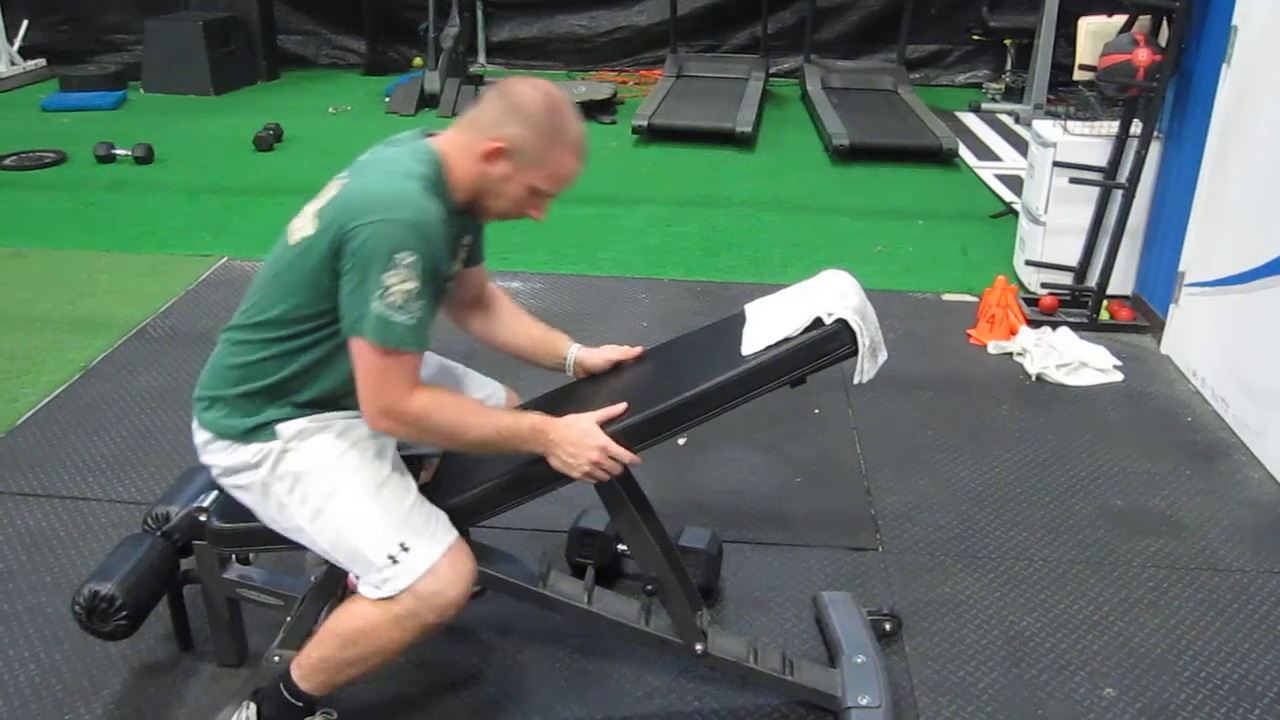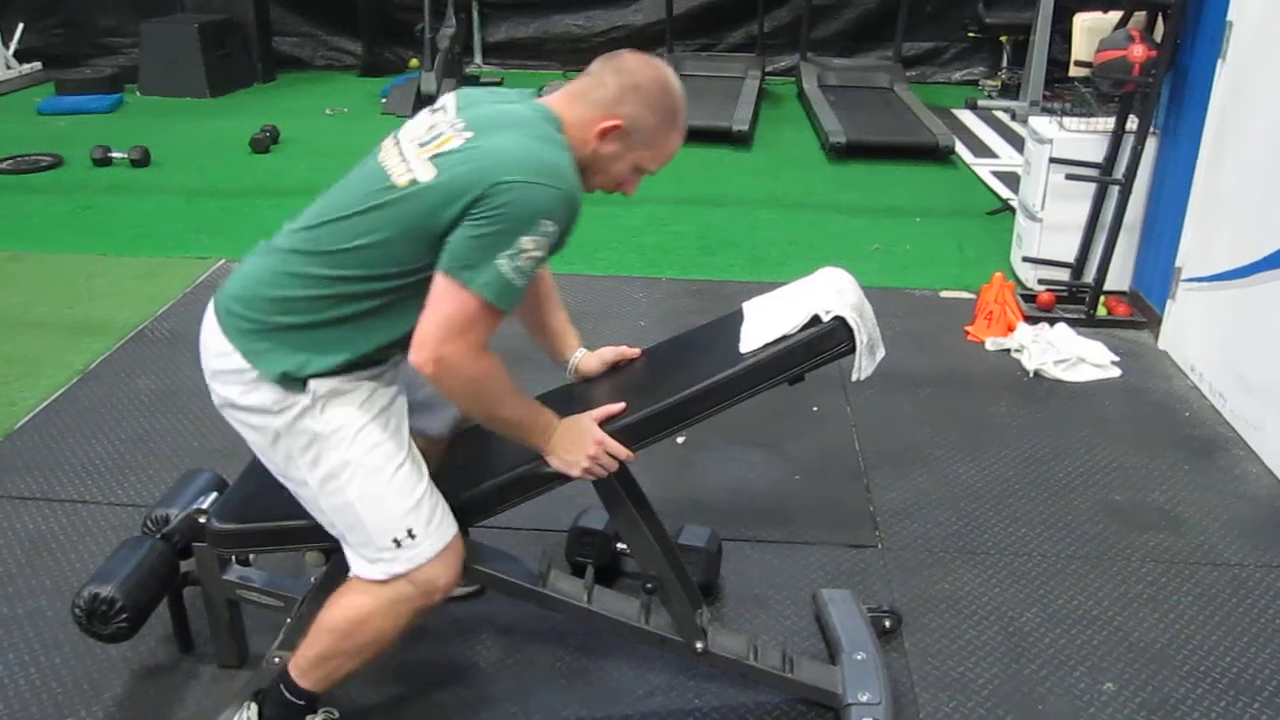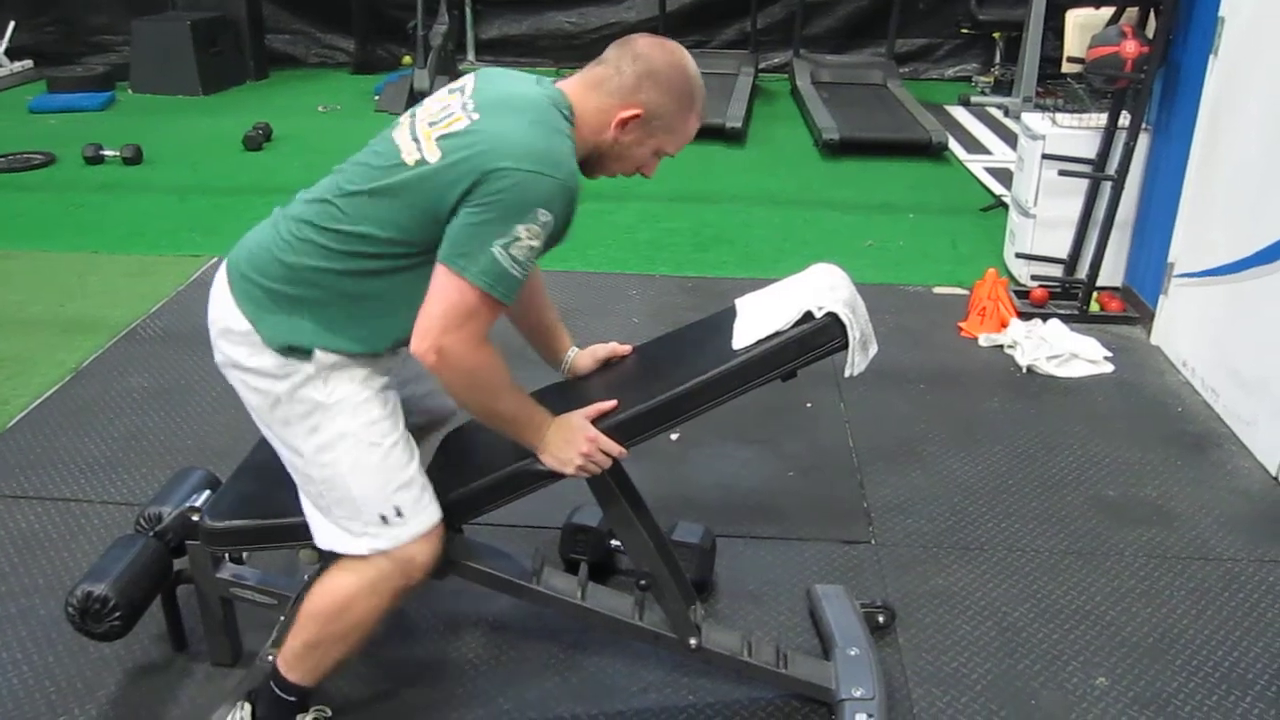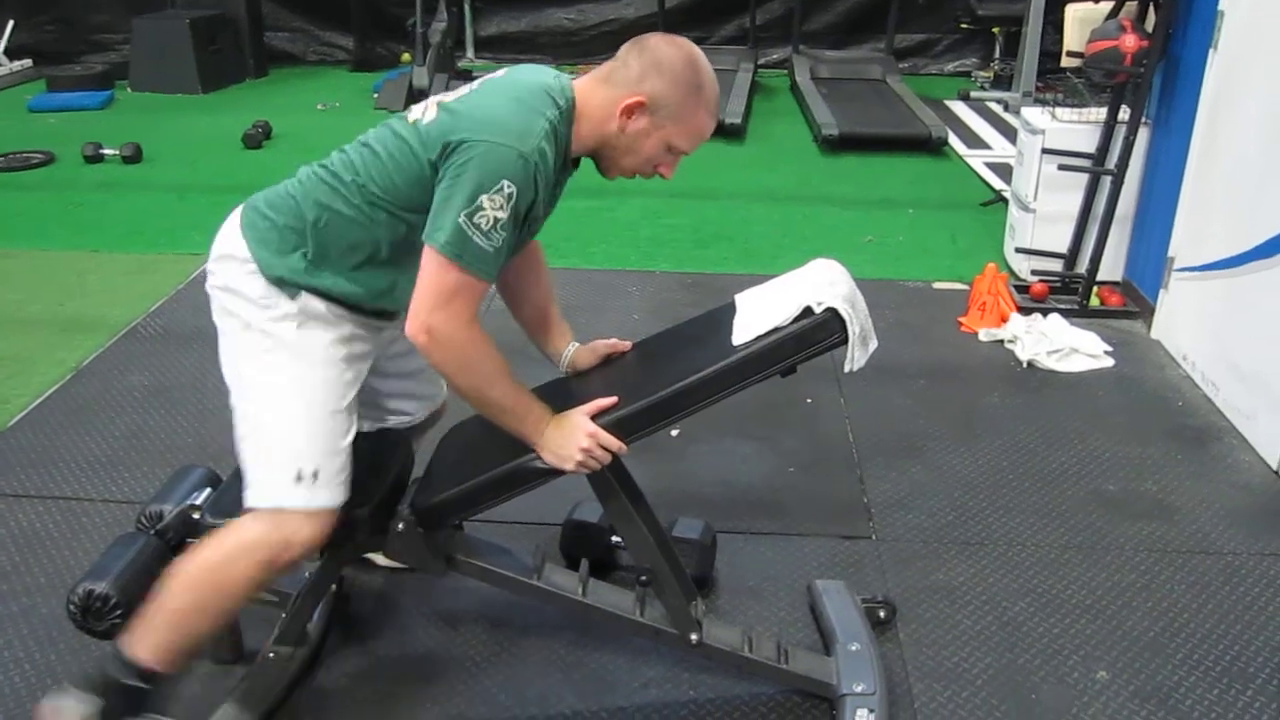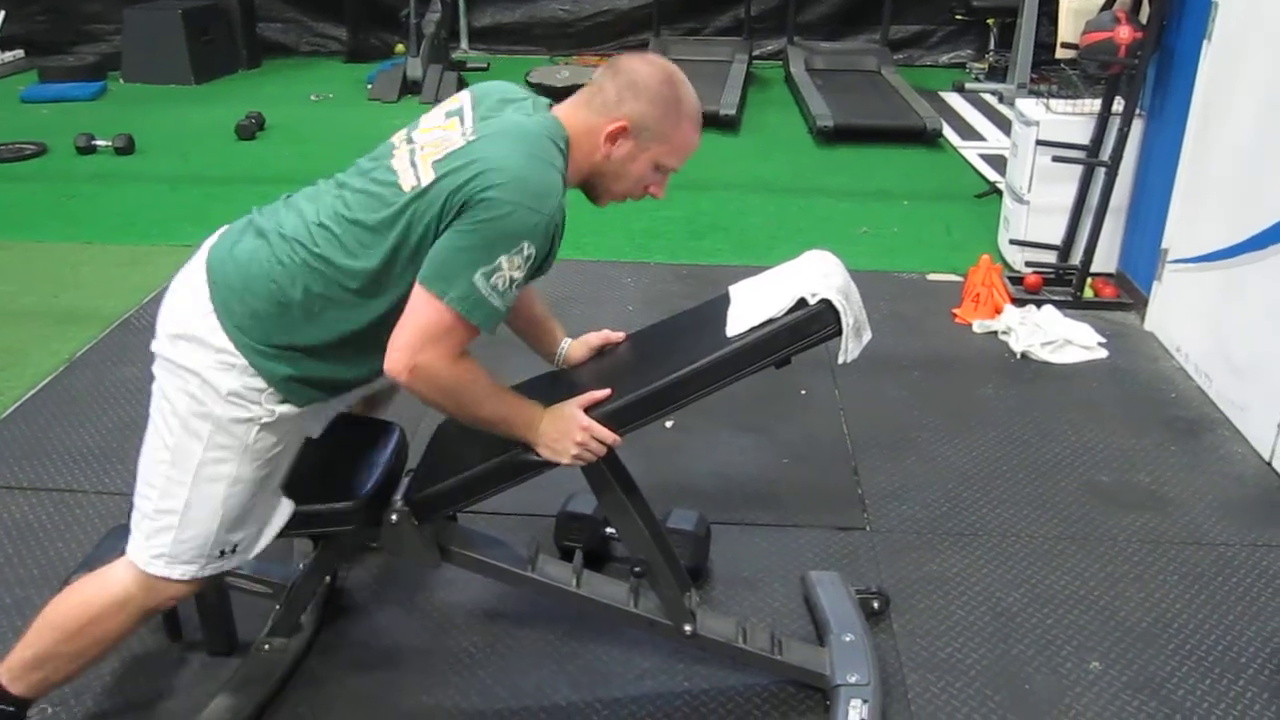
dt=0.3s
person 1, frame 1
left shoulder: (440, 170)
right shoulder: (396, 216)
left elbow: (474, 301)
right elbow: (391, 407)
left wrist: (574, 355)
right wrist: (546, 436)
right hip: (269, 428)
left knee: (498, 410)
right knee: (440, 584)
left ankle: (382, 557)
person 1, frame 2
left shoulder: (494, 105)
right shoulder: (542, 184)
right elbow: (442, 353)
left wrist: (575, 356)
right wrist: (550, 437)
left hip: (270, 308)
right hip: (277, 366)
left knee: (453, 411)
right knee: (423, 569)
left ankle: (376, 537)
person 1, frame 3
left shoulder: (510, 90)
right shoulder: (537, 171)
right elbow: (444, 345)
left wrist: (567, 356)
right wrist: (545, 436)
left hip: (289, 282)
right hip: (284, 332)
left knee: (432, 405)
right knee: (405, 549)
left ankle: (339, 502)
person 1, frame 4
left shoulder: (549, 96)
right shoulder: (512, 143)
left elbow: (513, 248)
right elbow: (437, 323)
left wrist: (567, 352)
right wrist: (545, 430)
left hip: (356, 279)
right hip: (282, 285)
left knee: (412, 413)
right knee: (294, 524)
person 1, frame 5
left shoulder: (508, 106)
right shoulder: (525, 193)
right elbow: (418, 361)
left wrist: (560, 346)
right wrist: (540, 428)
left hip: (248, 265)
right hip: (241, 350)
left knee: (375, 389)
right knee: (168, 572)
